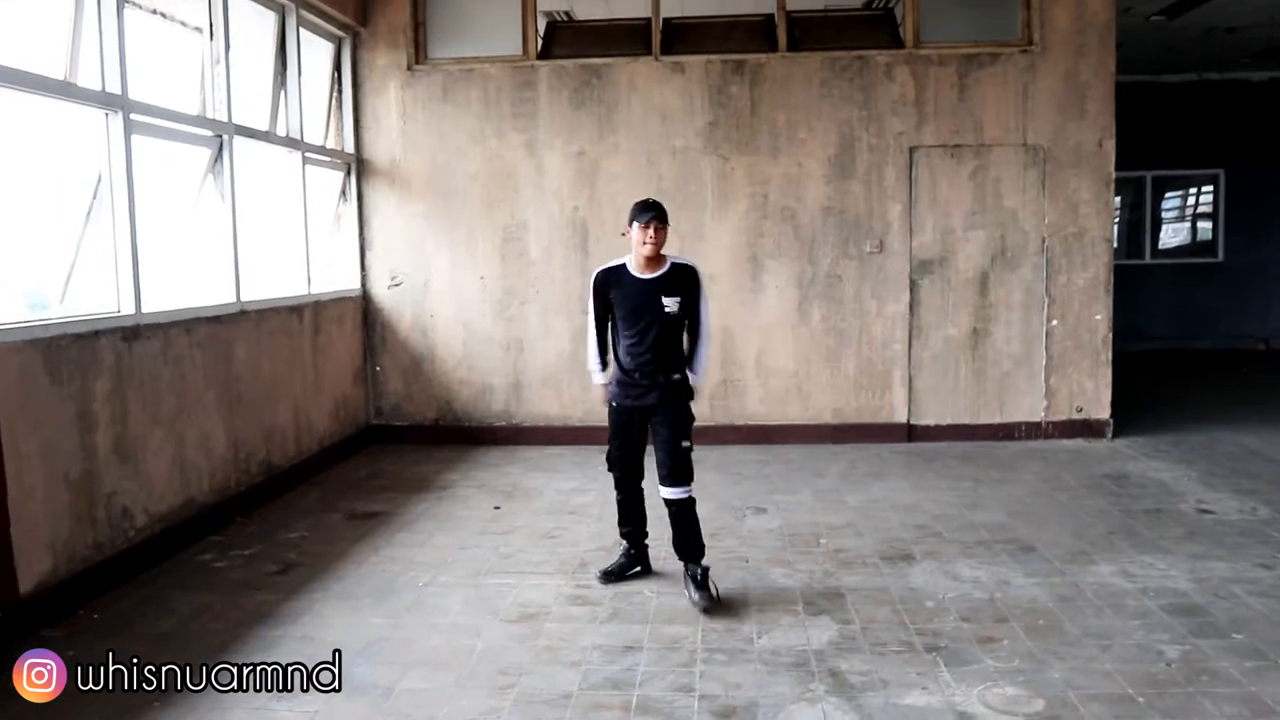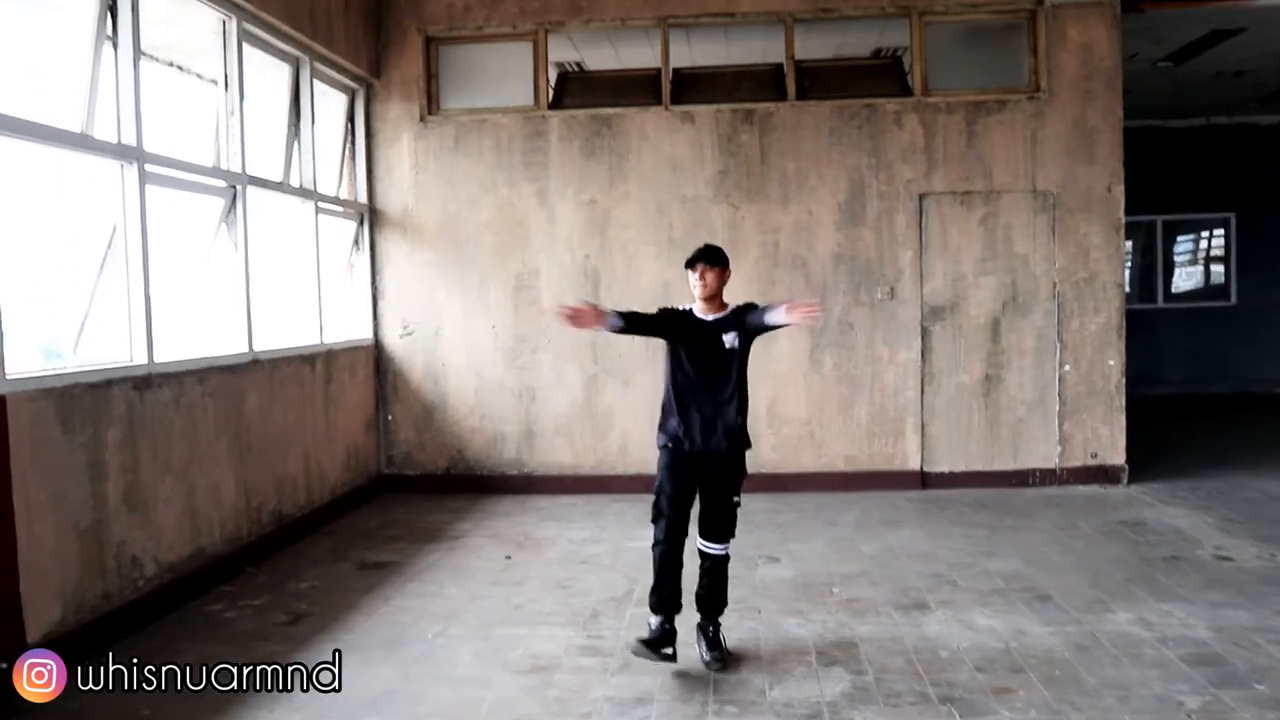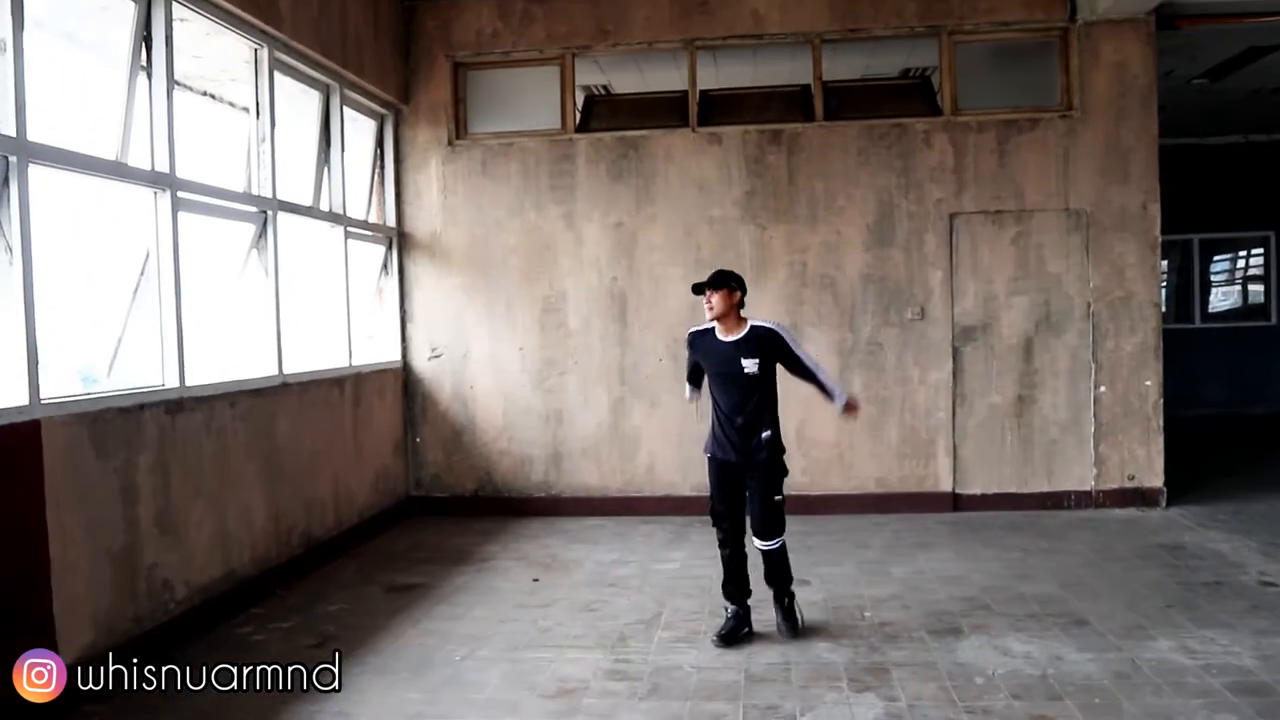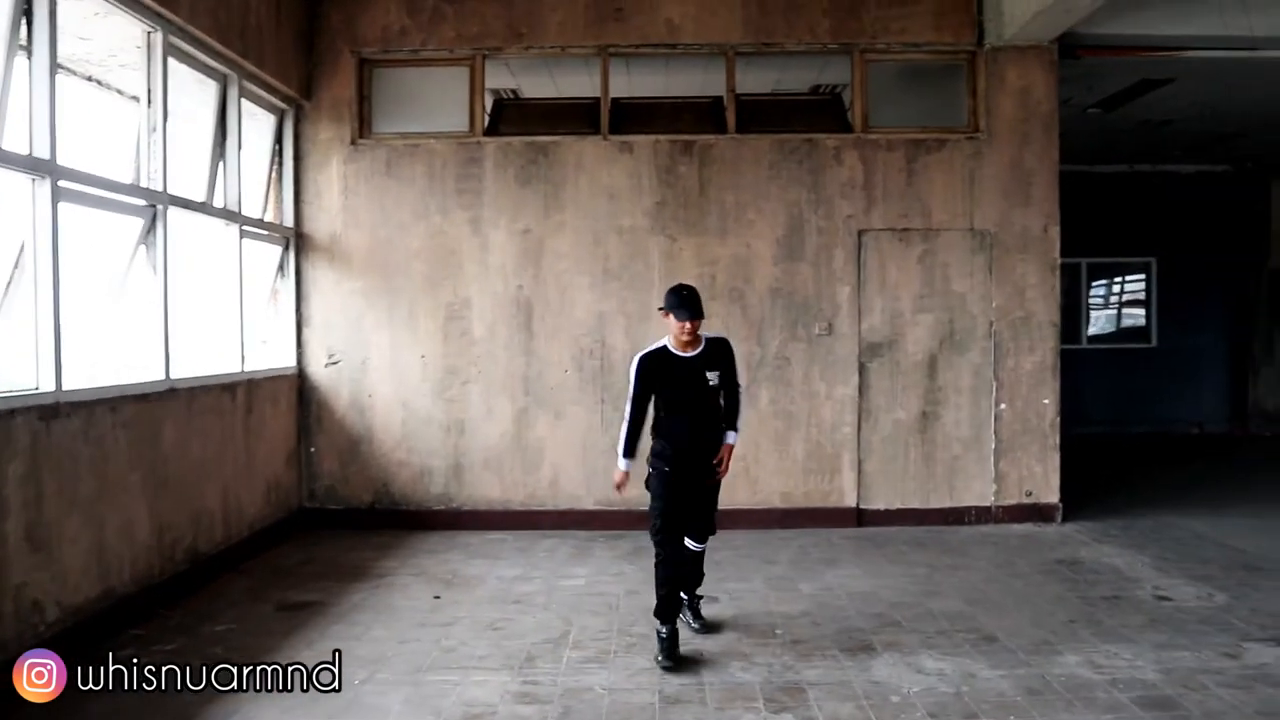
dt=1s
person 1, frame 1
left shoulder: (685, 277)
right shoulder: (606, 278)
left elbow: (697, 332)
right elbow: (597, 329)
left wrist: (690, 377)
right wrist: (600, 376)
left hip: (670, 393)
right hip: (624, 393)
left knee: (676, 484)
right knee: (625, 479)
left ankle: (694, 569)
right ankle: (635, 551)
person 1, frame 2
left shoulder: (741, 320)
right shoulder: (674, 320)
left elbow: (763, 316)
right elbow: (639, 322)
left wrist: (787, 313)
right wrist: (603, 317)
left hip: (725, 445)
right hip: (678, 442)
left knee: (716, 539)
right knee: (668, 533)
left ankle: (709, 625)
right ankle: (662, 625)
person 1, frame 3
left shoulder: (767, 336)
right shoulder: (698, 339)
left elbow: (807, 369)
left wrist: (840, 398)
right wrist: (691, 389)
left hip: (762, 452)
right hip: (721, 453)
left knee: (767, 532)
right knee: (728, 535)
left ankle: (783, 596)
right ankle: (738, 611)
person 1, frame 4
left shoulder: (719, 349)
right shoulder: (649, 361)
left elbow: (732, 395)
right elbow: (634, 413)
left wrist: (730, 441)
right wrist: (624, 461)
left hip: (707, 459)
right hip: (667, 462)
left knee: (698, 536)
right knee: (668, 545)
left ankle: (688, 599)
right ankle: (666, 628)
